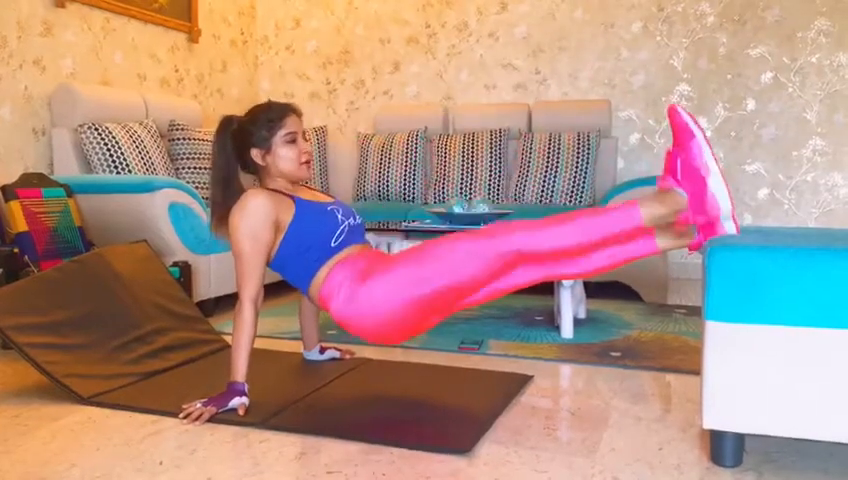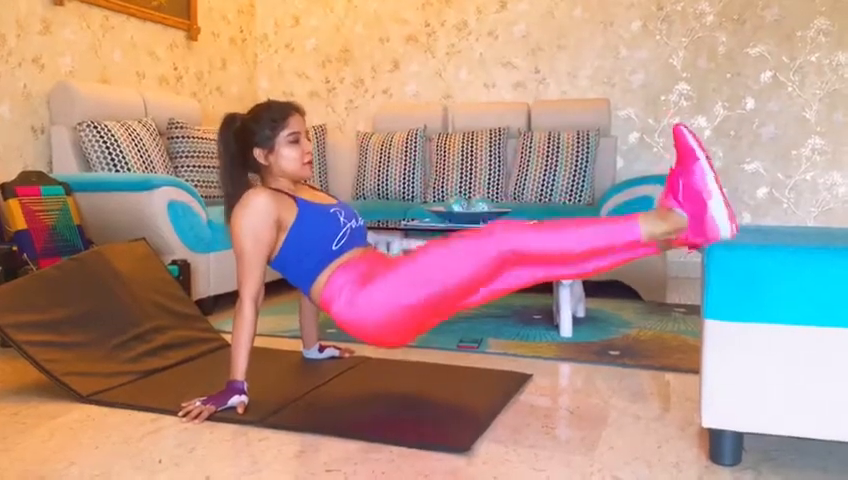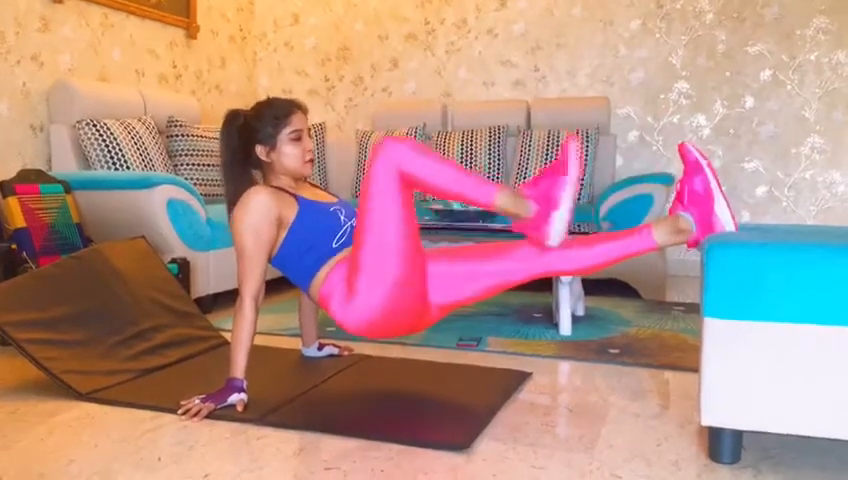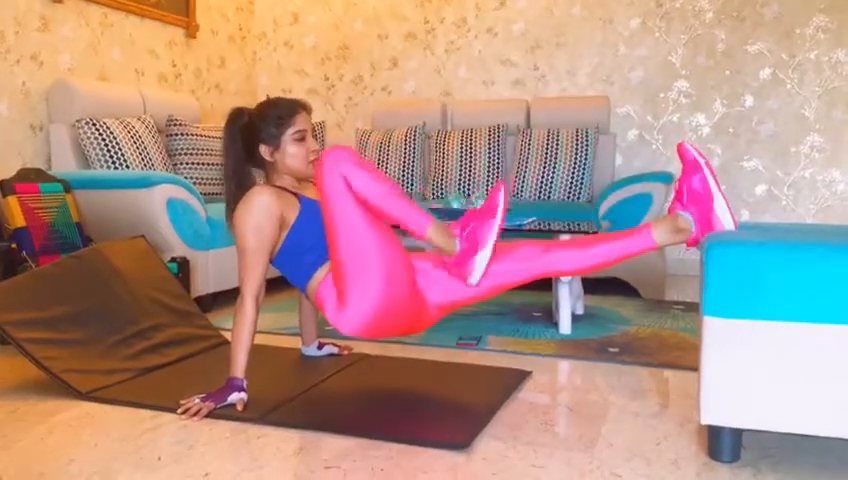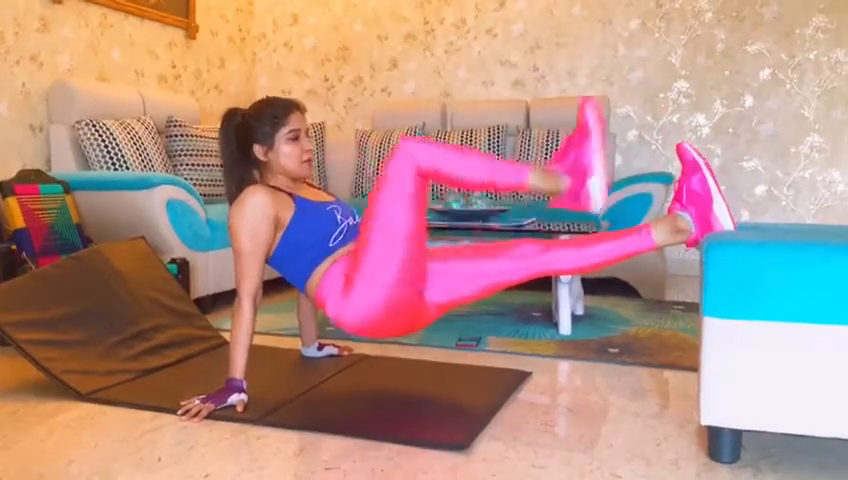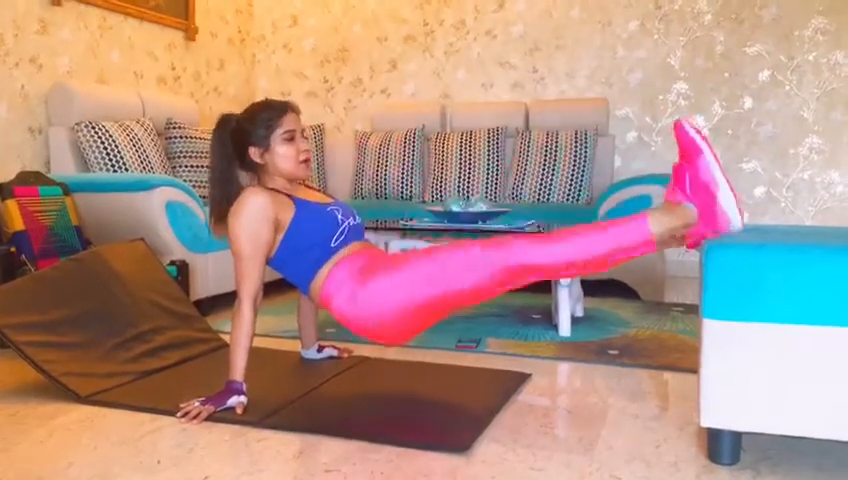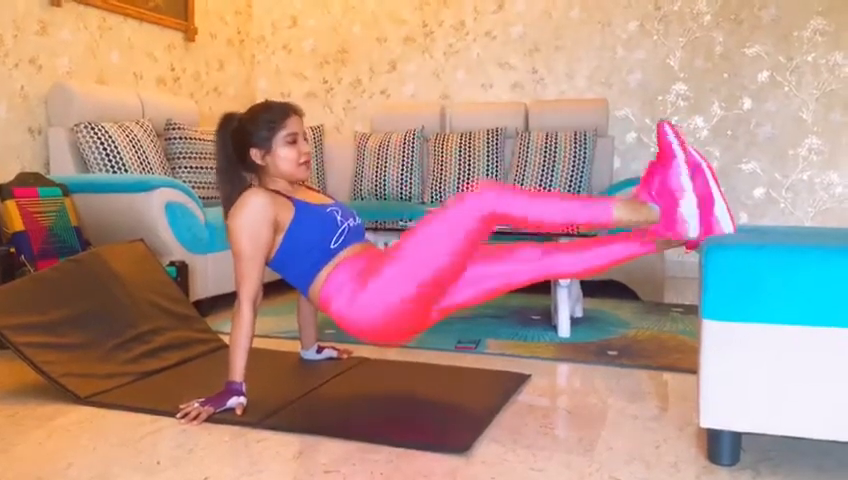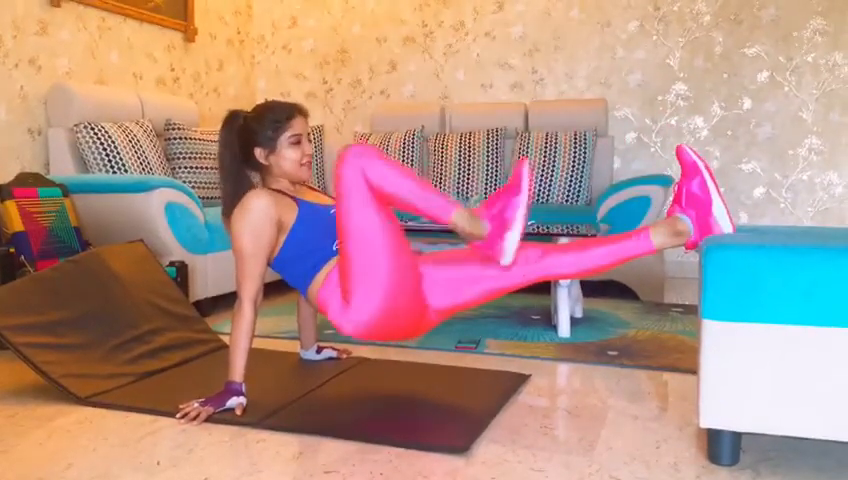
dt=0.3s
person 1, frame 1
left shoulder: (305, 194)
right shoulder: (257, 207)
right elbow: (249, 298)
left wrist: (313, 346)
right wrist: (235, 388)
left hip: (400, 297)
right hip: (373, 300)
left knee: (536, 257)
right knee: (512, 236)
left ankle: (680, 228)
right ankle: (673, 201)
person 1, frame 2
left shoulder: (306, 193)
right shoulder: (258, 205)
right elbow: (249, 297)
left wrist: (312, 346)
right wrist: (235, 386)
left hip: (402, 296)
right hip: (374, 303)
left knee: (530, 255)
right knee: (507, 240)
left ankle: (679, 227)
right ankle: (675, 221)
person 1, frame 3
left shoulder: (307, 191)
right shoulder: (260, 203)
right elbow: (250, 296)
left wrist: (312, 345)
right wrist: (234, 384)
left hip: (402, 292)
right hip: (370, 300)
left knee: (536, 255)
right knee: (391, 151)
left ankle: (679, 226)
right ankle: (528, 205)
person 1, frame 4
left shoulder: (308, 191)
right shoulder: (262, 203)
right elbow: (250, 294)
left wrist: (312, 344)
right wrist: (233, 383)
left hip: (403, 289)
right hip: (369, 301)
left knee: (536, 255)
right knee: (341, 163)
left ankle: (680, 226)
right ankle: (452, 240)
person 1, frame 5
left shoulder: (304, 191)
right shoulder: (256, 203)
right elbow: (247, 296)
left wrist: (312, 345)
right wrist: (233, 385)
left hip: (402, 291)
right hip: (370, 299)
left knee: (533, 252)
right knee: (409, 153)
left ankle: (679, 225)
right ankle: (558, 181)
person 1, frame 6
left shoulder: (303, 192)
right shoulder: (256, 204)
right elbow: (248, 298)
left wrist: (312, 347)
right wrist: (233, 387)
left hip: (396, 286)
right hip: (373, 300)
left knee: (529, 255)
right knee: (520, 251)
left ankle: (682, 222)
right ankle: (684, 214)
person 1, frame 7
left shoulder: (303, 193)
right shoulder: (256, 206)
right elbow: (248, 299)
left wrist: (311, 347)
right wrist: (233, 387)
left hip: (399, 294)
right hip: (372, 302)
left knee: (536, 258)
right knee: (481, 198)
left ankle: (666, 225)
right ankle: (650, 210)
person 1, frame 8
left shoulder: (304, 195)
right shoulder: (259, 206)
right elbow: (248, 298)
left wrist: (311, 347)
right wrist: (233, 388)
left hip: (405, 292)
right hip: (373, 304)
left knee: (536, 258)
right knee: (357, 157)
left ankle: (679, 229)
right ankle: (477, 226)
